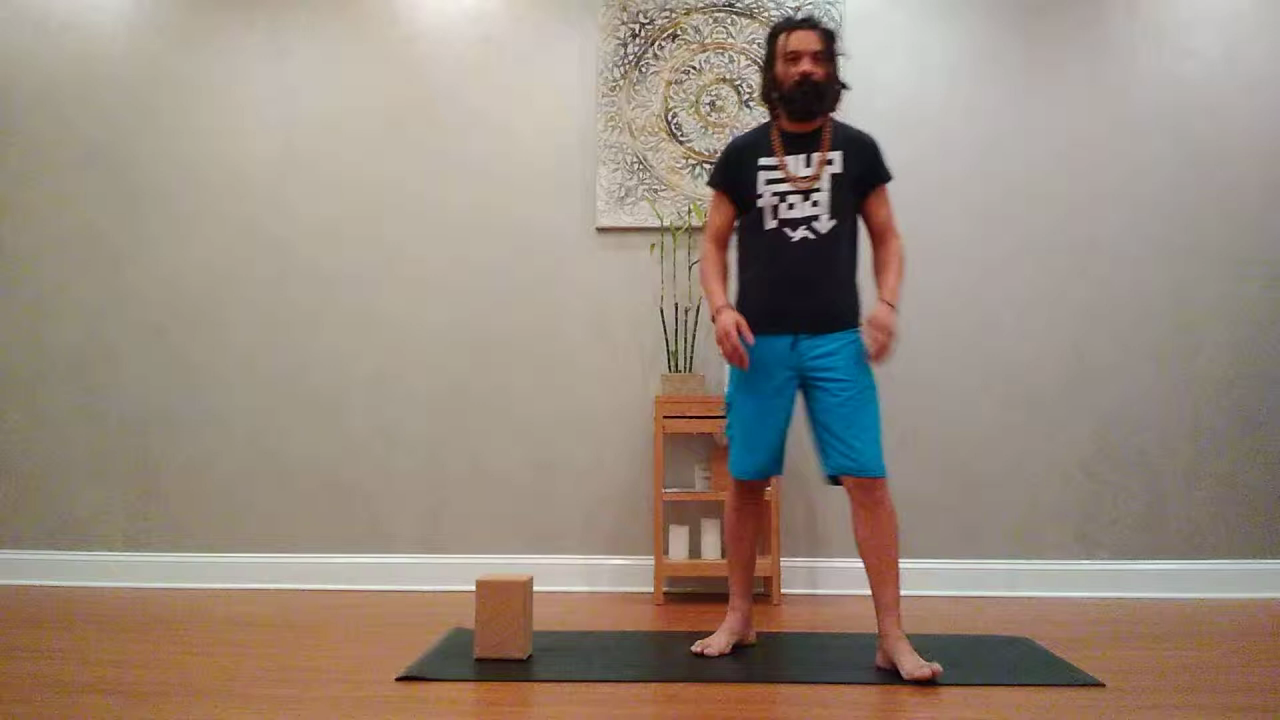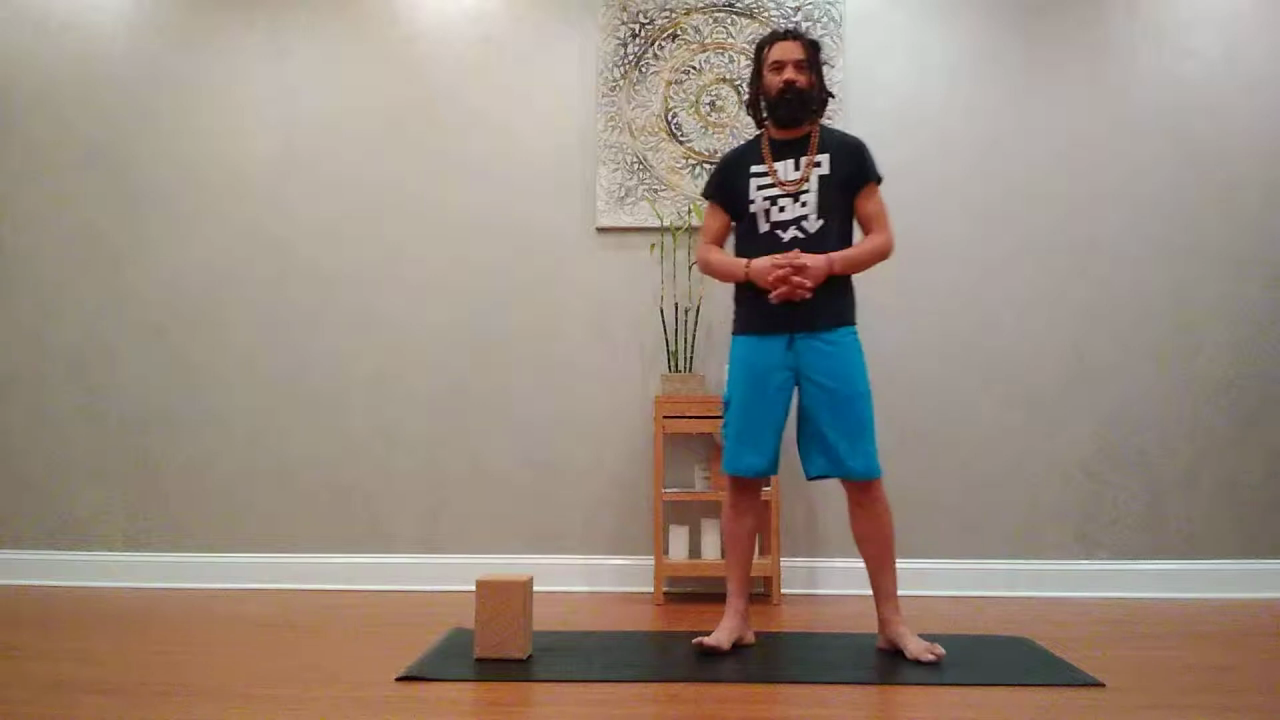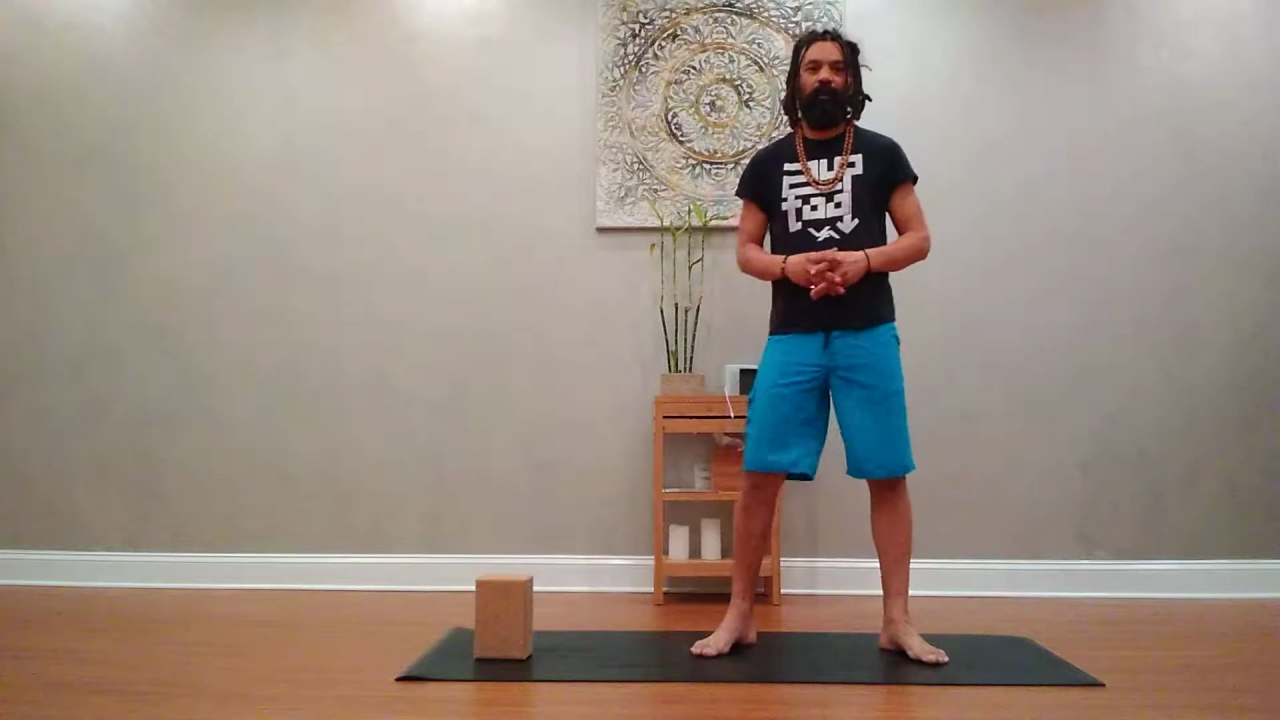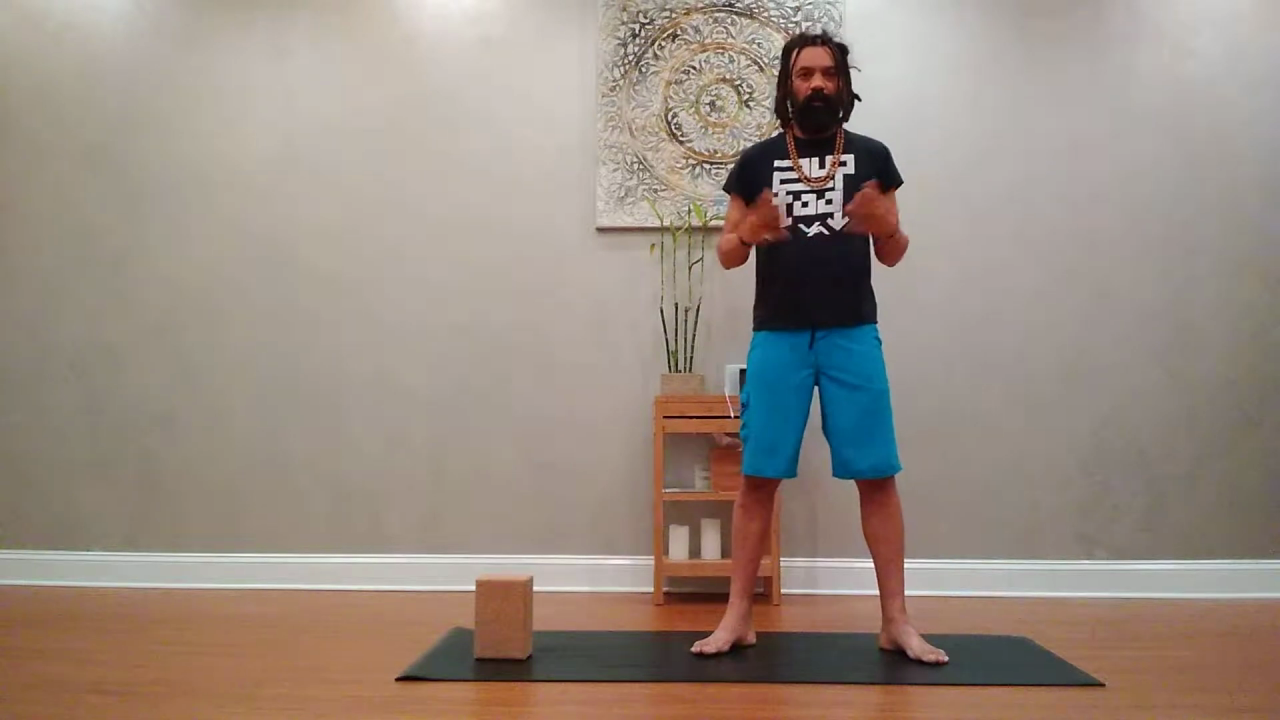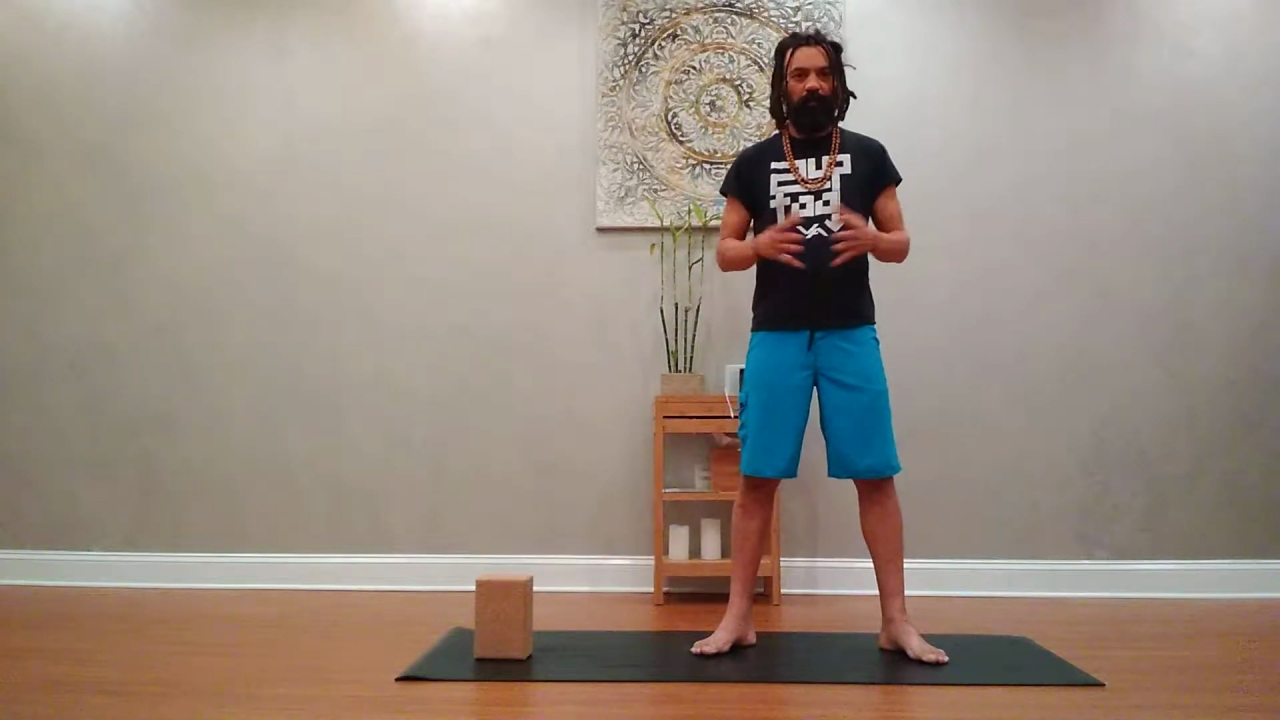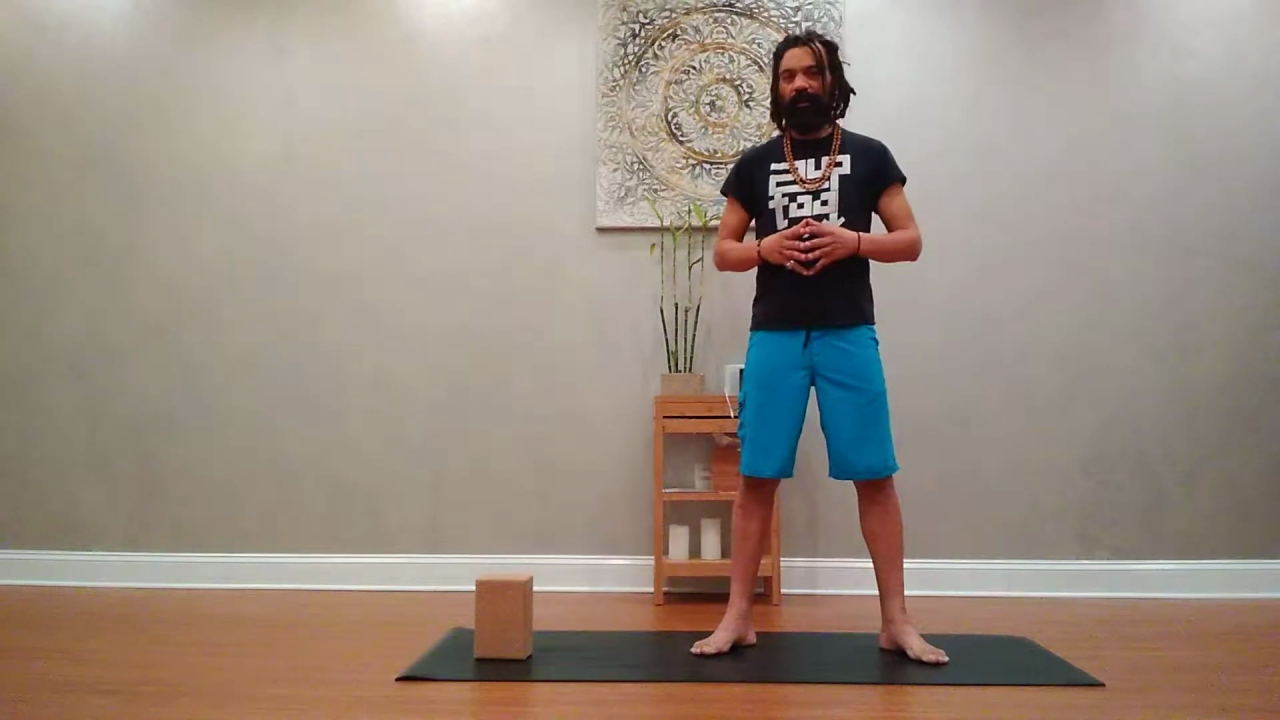
dt=0.5s
person 1, frame 1
left shoulder: (859, 149)
right shoulder: (742, 153)
left elbow: (888, 238)
right elbow: (713, 242)
left wrist: (887, 302)
right wrist: (720, 308)
left hip: (836, 341)
right hip: (762, 341)
left knee: (868, 480)
right knee: (746, 480)
left ankle: (891, 636)
right ankle: (738, 618)
person 1, frame 2
left shoulder: (848, 152)
right shoulder: (736, 164)
left elbow: (881, 239)
right elbow: (706, 251)
left wrist: (824, 264)
right wrist: (751, 268)
left hip: (832, 336)
right hip: (757, 340)
left knee: (862, 477)
right knee: (744, 477)
left ankle: (890, 619)
right ankle: (736, 615)
person 1, frame 3
left shoulder: (883, 154)
right shoulder: (768, 163)
left elbow: (918, 239)
right elbow: (746, 251)
left wrist: (866, 260)
right wrist: (789, 266)
left hip: (868, 334)
right hip: (791, 337)
left knee: (888, 477)
right knee: (761, 474)
left ankle: (897, 621)
right ankle: (739, 616)
person 1, frame 4
left shoulder: (871, 156)
right shoulder: (757, 160)
left elbow: (895, 251)
right elbow: (725, 251)
left wrist: (881, 227)
right wrist: (750, 233)
left hip: (853, 334)
right hip: (777, 336)
left knee: (877, 475)
right knee: (759, 477)
left ankle: (896, 619)
right ankle: (738, 615)
person 1, frame 5
left shoulder: (867, 154)
right shoulder: (753, 162)
left elbow: (900, 242)
right elbow: (724, 251)
left wrist: (867, 238)
right wrist: (762, 244)
left hip: (851, 336)
right hip: (776, 338)
left knee: (875, 476)
right knee: (758, 478)
left ankle: (896, 621)
right ankle: (738, 616)
person 1, frame 6
left shoulder: (869, 155)
right shoulder: (755, 163)
left elbow: (910, 241)
right elbow: (723, 251)
left wrist: (851, 241)
right wrist: (766, 247)
left hip: (849, 336)
right hip: (774, 338)
left knee: (874, 476)
right knee: (757, 478)
left ankle: (895, 620)
right ankle: (738, 616)
